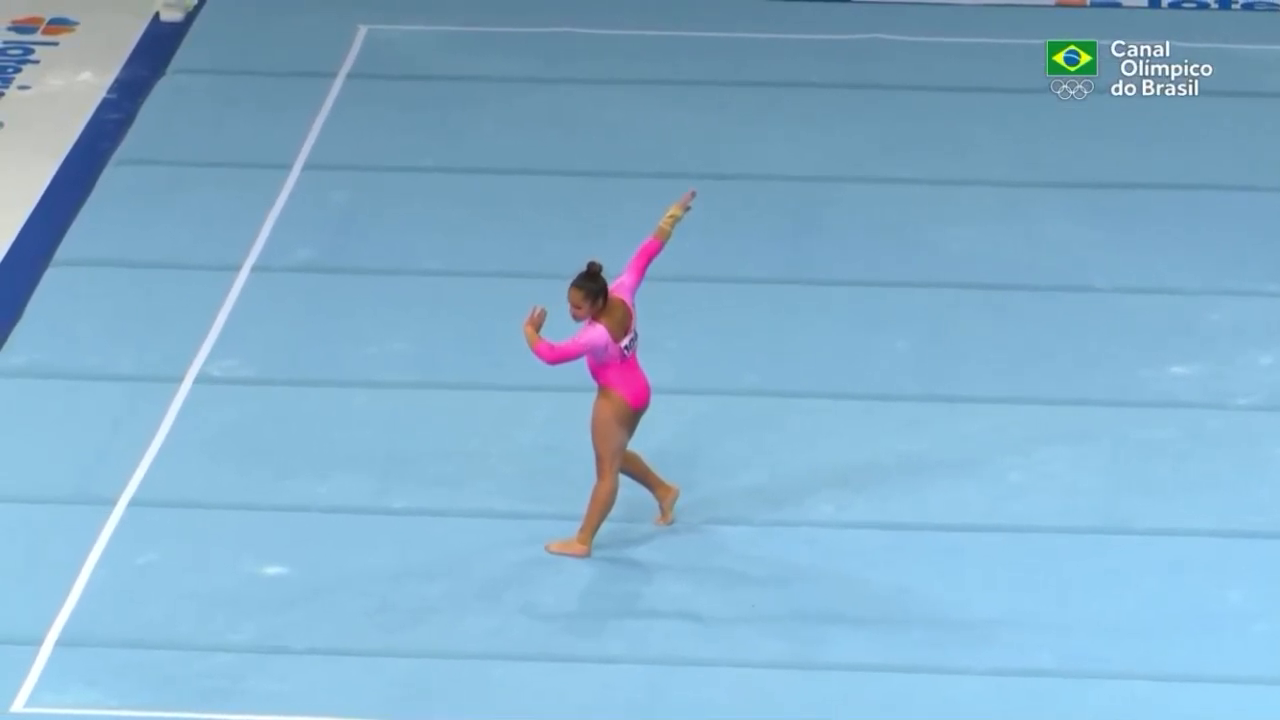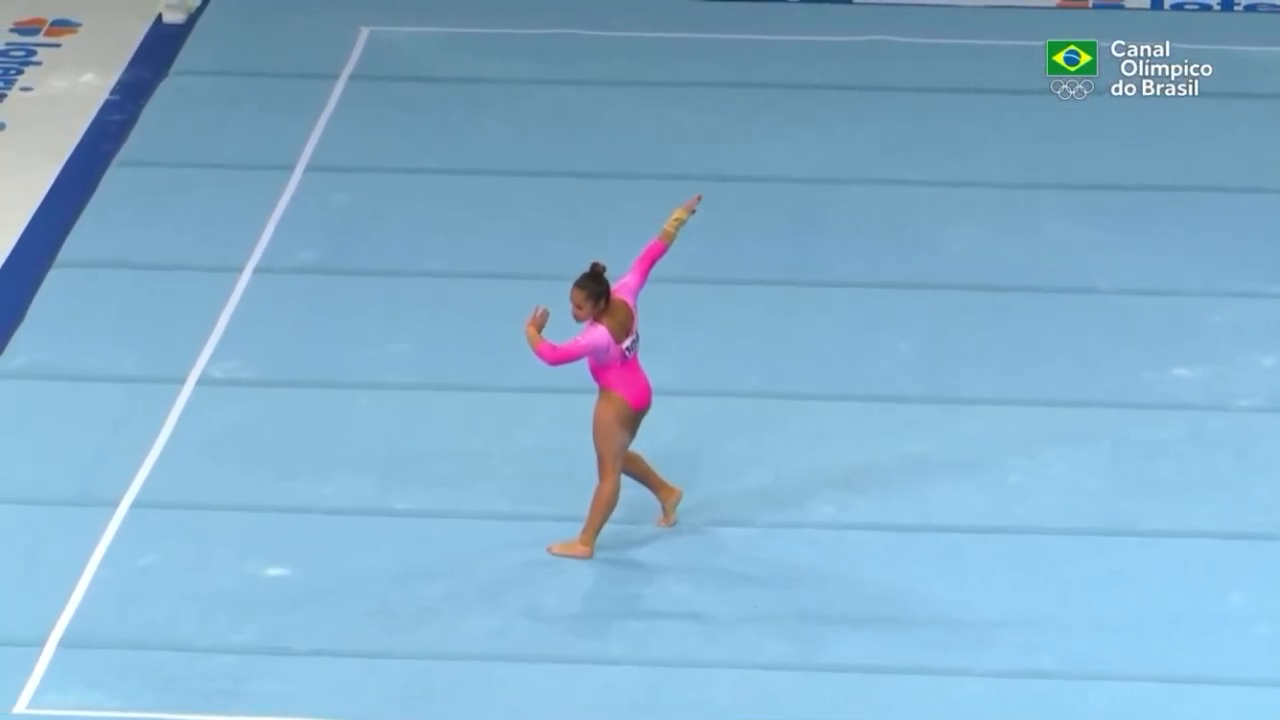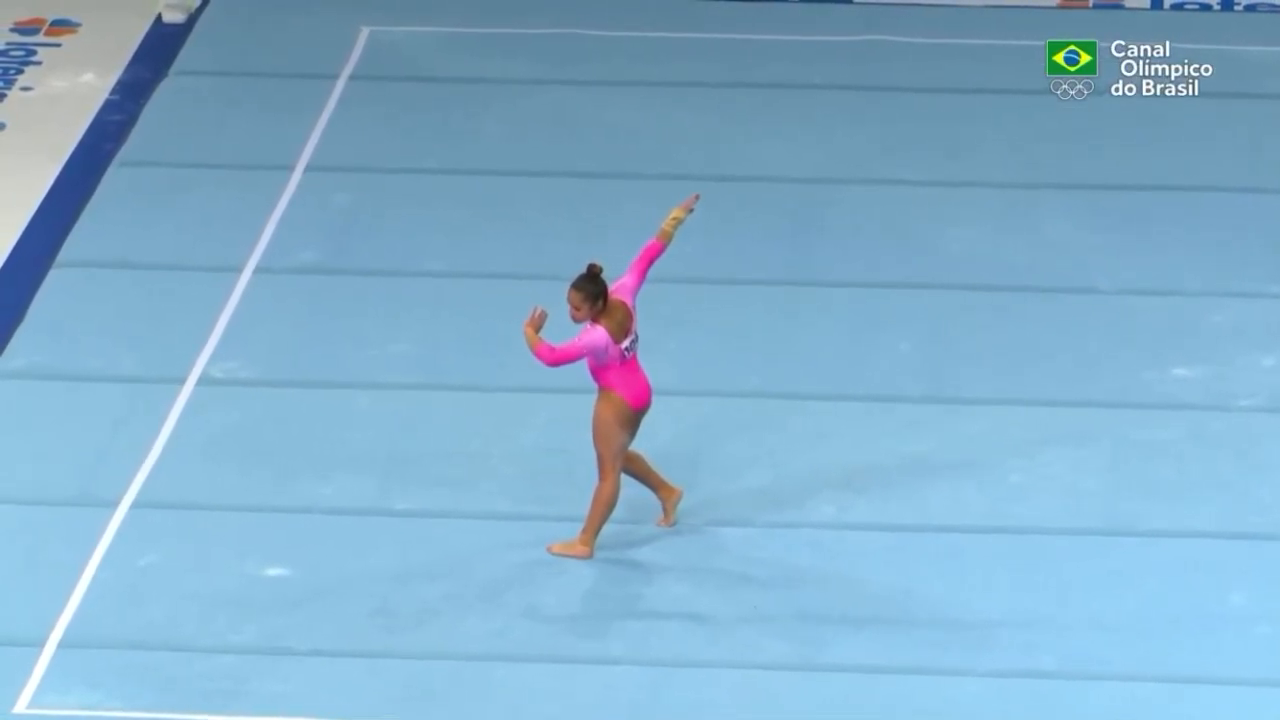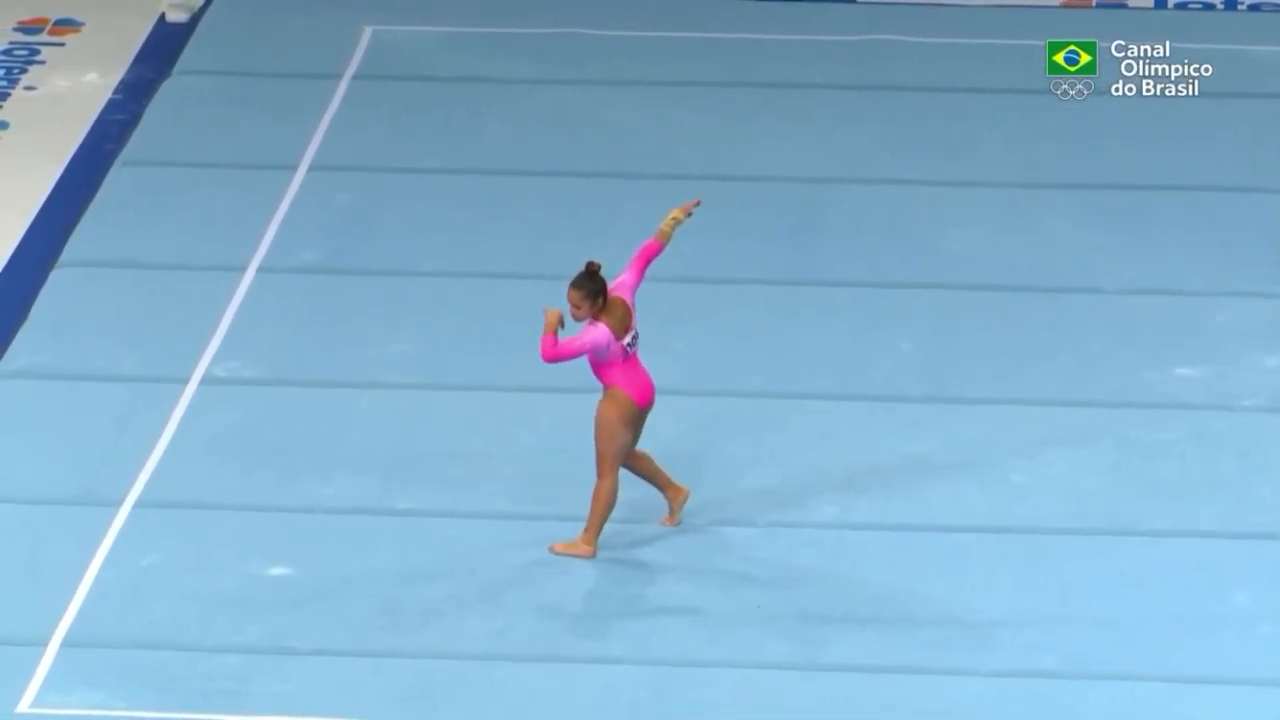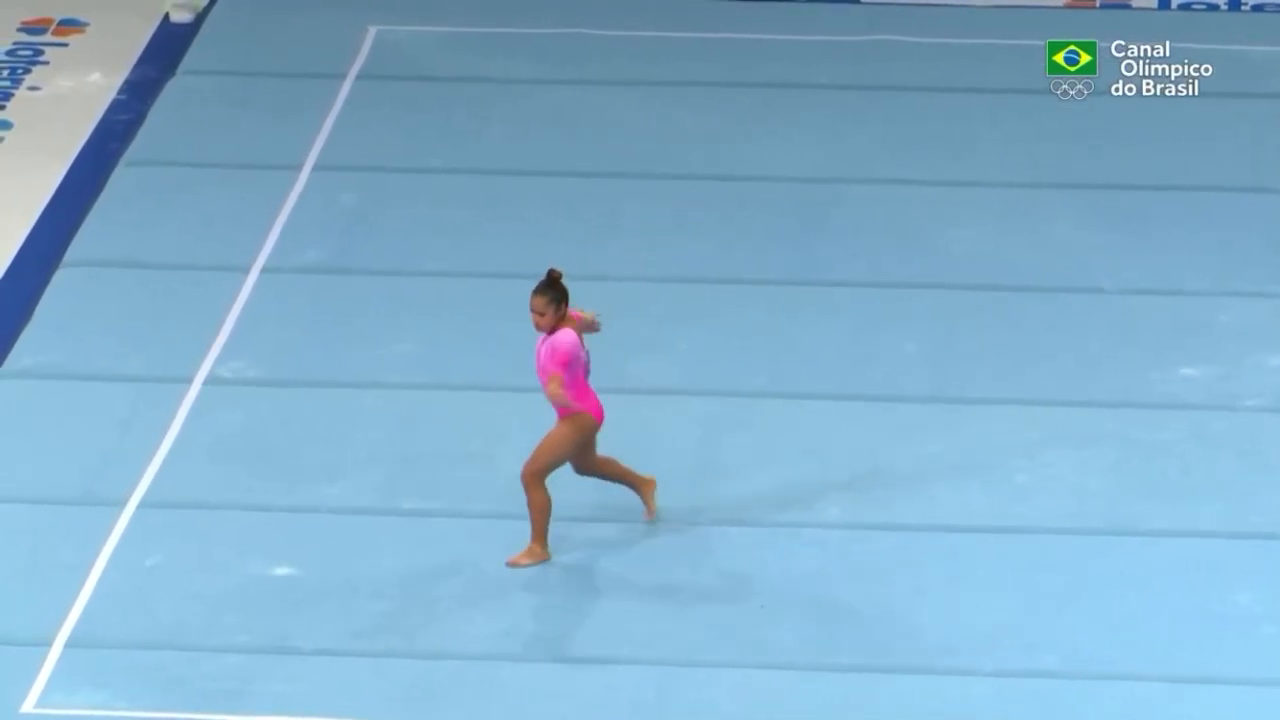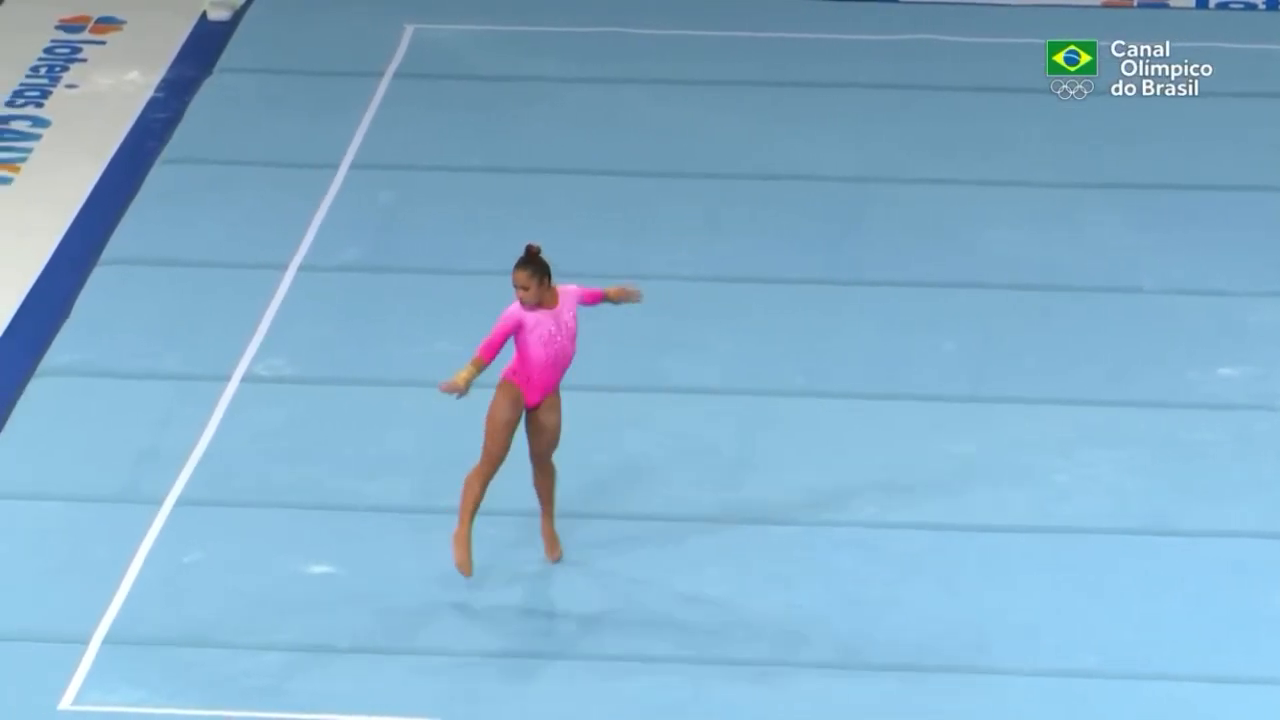
dt=0.4s
person 1, frame 1
left shoulder: (597, 335)
right shoulder: (622, 294)
left elbow: (551, 355)
right elbow: (645, 255)
left wrist: (530, 331)
right wrist: (671, 218)
left hip: (617, 399)
right hip: (637, 390)
left knee: (607, 471)
right knee: (617, 456)
left ankle: (582, 541)
right ankle: (664, 490)
person 1, frame 2
left shoulder: (598, 336)
right shoulder: (624, 296)
left elbow: (553, 355)
right elbow: (649, 256)
left wrist: (532, 331)
right wrist: (677, 220)
left hip: (617, 400)
right hip: (638, 391)
left knee: (608, 472)
right knee: (619, 456)
left ankle: (584, 543)
right ankle: (666, 491)
person 1, frame 3
left shoulder: (596, 338)
right shoulder: (623, 296)
left elbow: (551, 357)
right elbow: (648, 255)
left wrist: (530, 332)
right wrist: (675, 218)
left hip: (617, 400)
right hip: (638, 391)
left knee: (609, 471)
right knee: (619, 456)
left ankle: (584, 543)
right ankle: (667, 492)
person 1, frame 4
left shoulder: (595, 335)
right shoulder: (621, 296)
left elbow: (550, 353)
right elbow: (647, 253)
left wrist: (551, 323)
right wrist: (672, 221)
left hip: (622, 397)
right hip: (639, 390)
left knee: (606, 467)
right knee: (623, 454)
left ankle: (587, 541)
right ankle: (674, 492)
person 1, frame 5
left shoulder: (565, 340)
right shoulder: (567, 320)
left elbow: (557, 363)
right elbow: (584, 320)
left wrist: (556, 389)
right wrist: (585, 320)
left hip: (581, 415)
right hip: (579, 410)
left knee: (530, 474)
right knee: (585, 464)
left ankle: (538, 547)
right ankle: (644, 486)
person 1, frame 6
left shoulder: (570, 296)
right shoulder: (517, 313)
left elbow: (588, 294)
right elbow: (490, 345)
left wrist: (611, 294)
right wrist: (465, 376)
left hip: (546, 394)
right hip: (513, 393)
left knee: (542, 462)
right knee: (488, 464)
left ankle: (549, 528)
right ankle: (463, 532)
